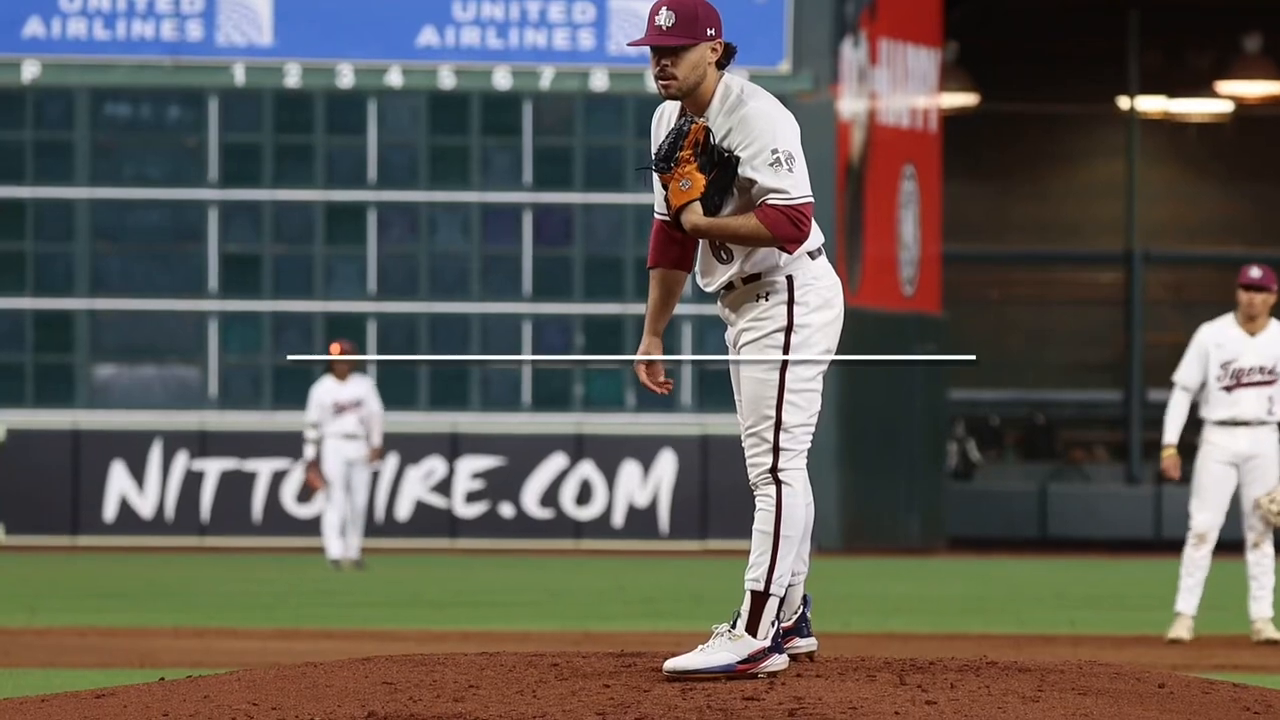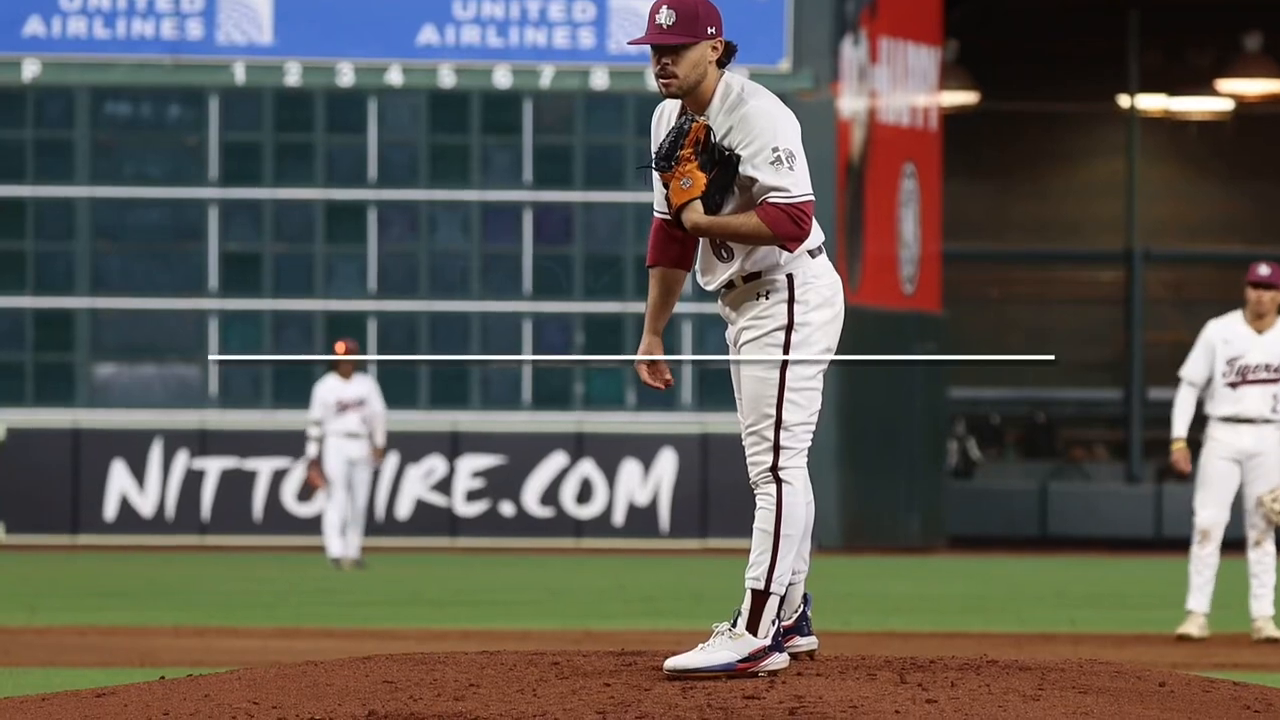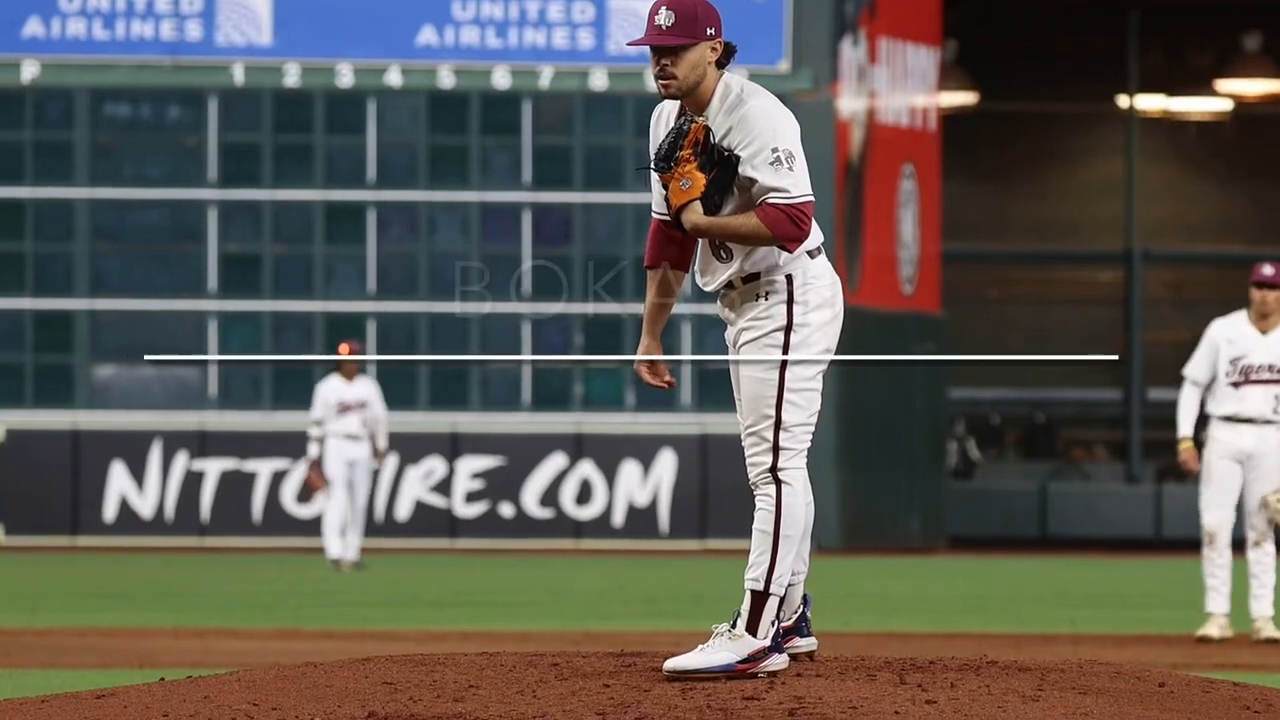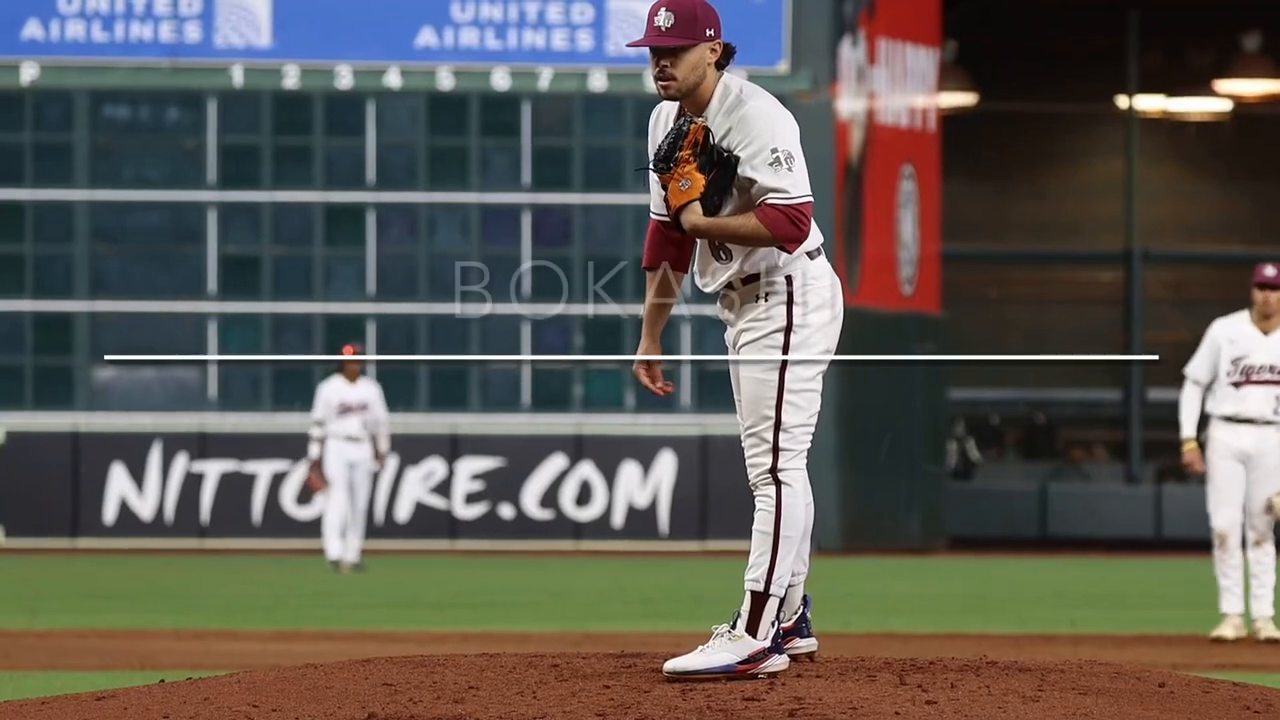
dt=0.1s
person 1, frame 1
left shoulder: (756, 116)
right shoulder: (668, 120)
left elbow: (791, 223)
right elbow: (670, 232)
left wrist: (702, 222)
right wrist: (652, 335)
left hip: (789, 298)
right hip: (743, 304)
left knee: (776, 465)
right knee: (773, 464)
left ankle: (756, 637)
right ankle: (788, 619)
person 1, frame 2
left shoulder: (757, 114)
right shoulder: (668, 117)
left elbow: (791, 220)
right elbow: (669, 230)
left wrist: (703, 221)
right wrist: (652, 333)
left hip: (790, 297)
right hip: (744, 301)
left knee: (775, 463)
right knee: (773, 463)
left ankle: (757, 635)
right ankle: (789, 617)
person 1, frame 3
left shoulder: (756, 114)
right shoulder: (666, 119)
left elbow: (791, 220)
right elbow: (667, 229)
left wrist: (701, 222)
right wrist: (651, 333)
left hip: (788, 297)
right hip: (741, 302)
left knee: (774, 464)
right knee: (773, 463)
left ankle: (756, 635)
right ankle: (788, 617)
person 1, frame 4
left shoulder: (756, 116)
right shoulder: (665, 120)
left elbow: (790, 221)
right elbow: (666, 232)
left wrist: (700, 223)
right wrist: (650, 336)
left hip: (788, 298)
right hip: (742, 303)
left knee: (774, 465)
right knee: (772, 465)
left ankle: (756, 636)
right ankle: (789, 619)
person 2, frame 1
right shoulder: (1210, 335)
right elbow: (1183, 391)
right wrist: (1169, 445)
right hip: (1218, 441)
right knee: (1202, 526)
right ankle: (1184, 616)
person 2, frame 2
right shoulder: (1218, 331)
right elbow: (1189, 386)
right wrist: (1178, 440)
right hip: (1222, 437)
right knee: (1207, 523)
right ankle: (1196, 614)
person 2, frame 3
right shoulder: (1222, 330)
right elbow: (1192, 385)
right wrist: (1185, 439)
right hip: (1223, 436)
right knee: (1215, 524)
right ankle: (1217, 614)
person 2, frame 4
right shoulder: (1223, 330)
right elbow: (1193, 385)
right wrist: (1188, 440)
right hip: (1224, 436)
right knee: (1224, 525)
right ankle: (1231, 614)
person 3, frame 1
left shoulder: (864, 44)
right shoulder: (848, 46)
left elbow: (866, 86)
right elbow: (846, 90)
right wrist: (851, 122)
left hip: (861, 120)
right hip: (850, 120)
left knee: (858, 192)
right knee: (849, 196)
left ankle: (855, 273)
right ankle: (850, 273)
person 3, frame 2
left shoulder: (864, 42)
right shoulder: (847, 44)
left elbow: (866, 83)
right elbow: (845, 87)
left hip: (860, 118)
right hip: (850, 118)
left knee: (857, 190)
right knee: (849, 192)
left ankle: (855, 271)
right ankle: (850, 272)
person 3, frame 3
left shoulder: (864, 42)
right shoulder: (846, 44)
left elbow: (865, 84)
right elbow: (844, 88)
left hip: (859, 119)
right hip: (849, 118)
left knee: (857, 194)
right knee: (848, 195)
left ankle: (855, 272)
right ankle: (849, 272)
person 3, frame 4
left shoulder: (863, 44)
right shoulder: (846, 45)
left elbow: (865, 86)
right elbow: (844, 88)
left hip: (858, 120)
right hip: (849, 120)
left knee: (856, 193)
right knee: (847, 195)
left ankle: (854, 274)
right ankle: (849, 273)
person 4, frame 1
left shoulder: (364, 383)
right shoulder: (320, 388)
left elbow: (375, 415)
right elbow: (312, 425)
left wrist: (376, 445)
right wrist: (310, 460)
left hip: (361, 449)
right hip: (334, 448)
left knee: (359, 503)
right knee: (334, 502)
left ankle: (353, 554)
right ankle: (335, 556)
person 4, frame 2
left shoulder: (368, 383)
right shoulder: (323, 386)
left elbow: (378, 415)
right elbow: (315, 422)
left wrist: (380, 446)
right wrist: (313, 458)
left hip: (363, 448)
right hip: (335, 446)
left knee: (359, 503)
right knee: (336, 501)
left ankle: (353, 554)
right ankle: (335, 555)
person 4, frame 3
left shoulder: (370, 385)
right shoulder: (326, 386)
left elbow: (380, 418)
right elbow: (316, 423)
left wrist: (381, 449)
right wrist: (314, 458)
left hip: (363, 450)
right hip: (336, 448)
left knee: (359, 504)
right knee: (336, 501)
left ankle: (352, 555)
right ankle: (335, 556)
person 4, frame 4
left shoulder: (372, 387)
right shoulder: (328, 387)
left elbow: (381, 421)
right elbow: (317, 423)
left wrist: (382, 452)
right wrist: (315, 459)
left hip: (363, 451)
right hip: (336, 449)
left knee: (360, 505)
right knee: (336, 502)
left ankle: (353, 557)
right ankle: (334, 556)
